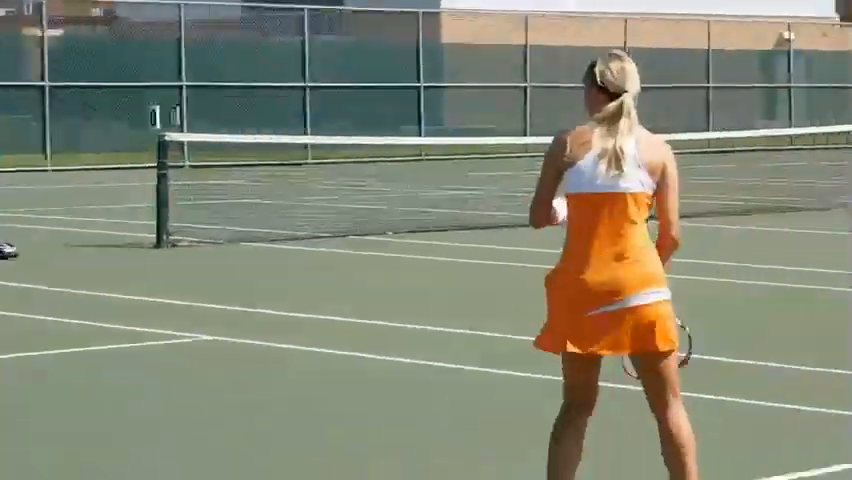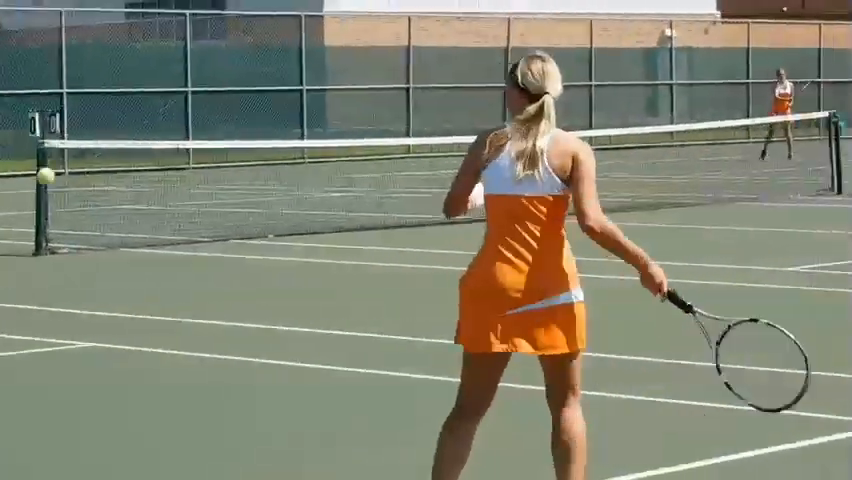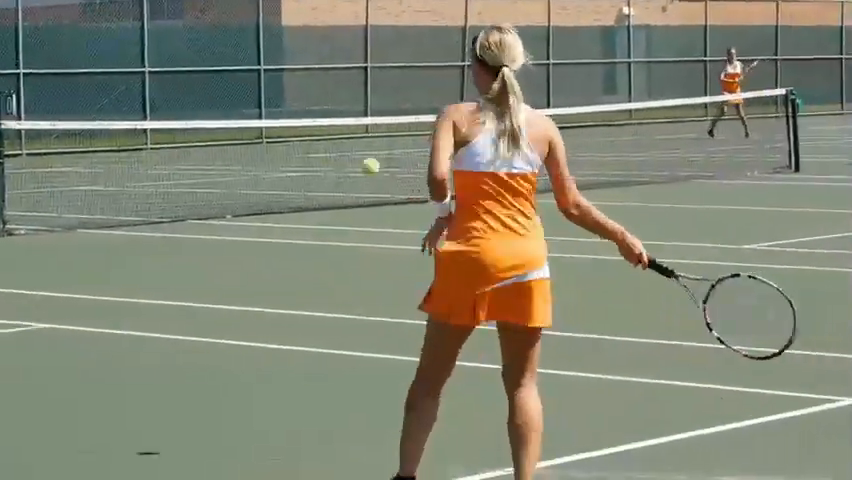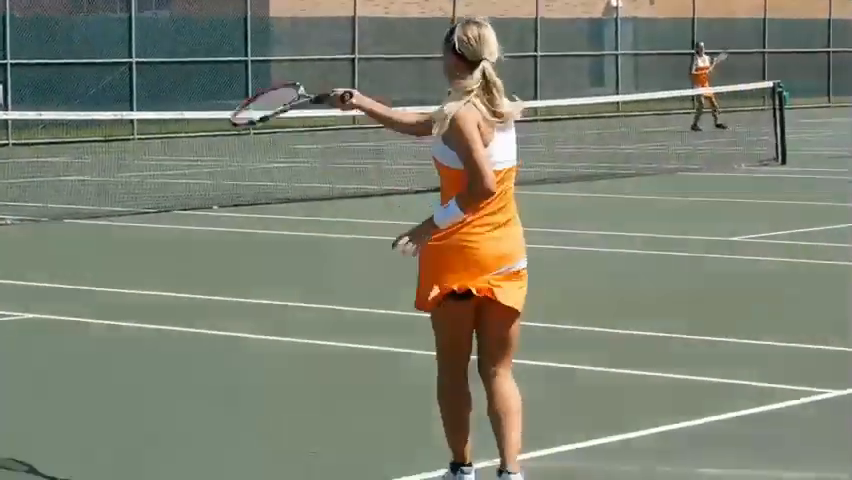
dt=0.3s
person 1, frame 1
left shoulder: (567, 143)
right shoulder: (657, 149)
left elbow: (538, 218)
right elbow: (669, 233)
left hip: (580, 286)
right hip: (638, 287)
left knee: (576, 409)
right knee: (668, 407)
person 1, frame 2
left shoulder: (488, 143)
right shoulder: (574, 149)
left elbow: (453, 207)
right elbow: (592, 222)
right wrist: (644, 263)
left hip: (493, 286)
right hip: (550, 288)
left knee: (469, 407)
right knee: (565, 405)
person 1, frame 3
left shoulder: (455, 117)
right shoulder: (545, 126)
left elbow: (437, 177)
right elbow: (572, 203)
left wrist: (443, 216)
right wrist: (623, 236)
left hip: (466, 261)
right hip: (523, 263)
left knee: (429, 378)
right knee: (522, 384)
person 1, frame 4
left shoulder: (460, 114)
right shoulder: (501, 108)
left elbow: (485, 186)
right elbow: (418, 124)
left wrist: (434, 223)
right wrist: (361, 101)
left hip: (459, 254)
right hip: (506, 254)
left knee: (453, 371)
right knee: (499, 372)
